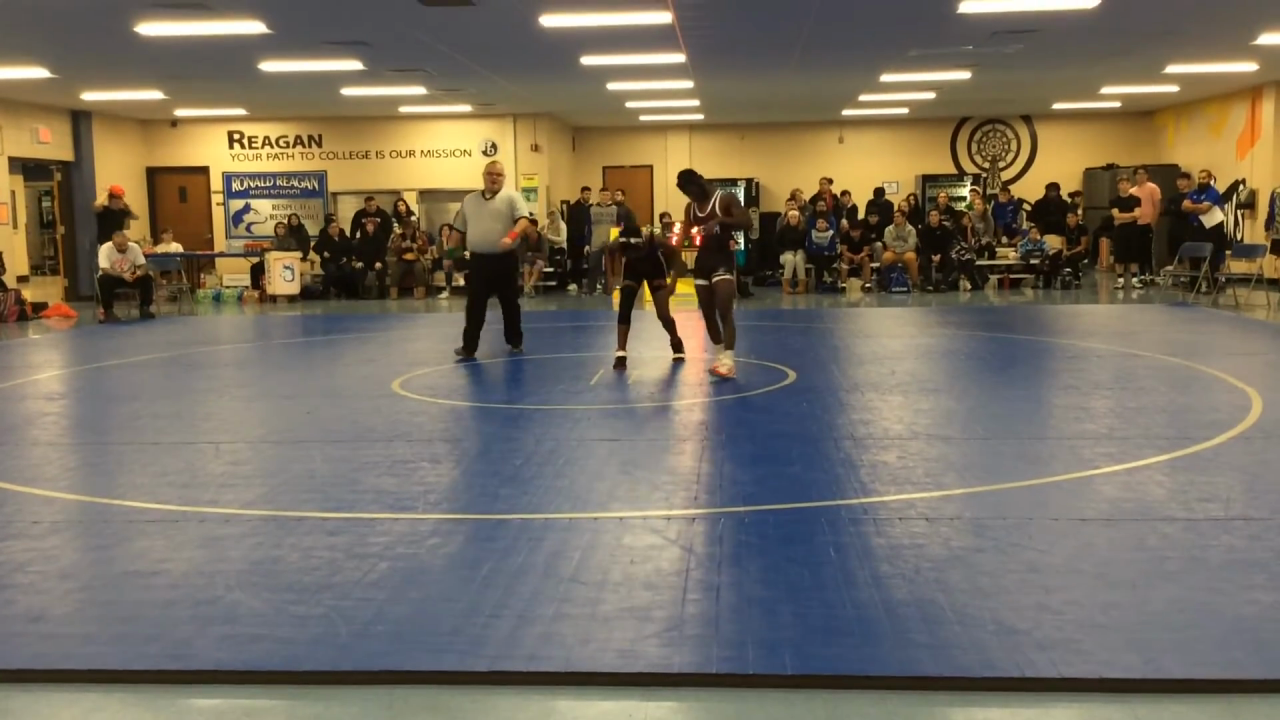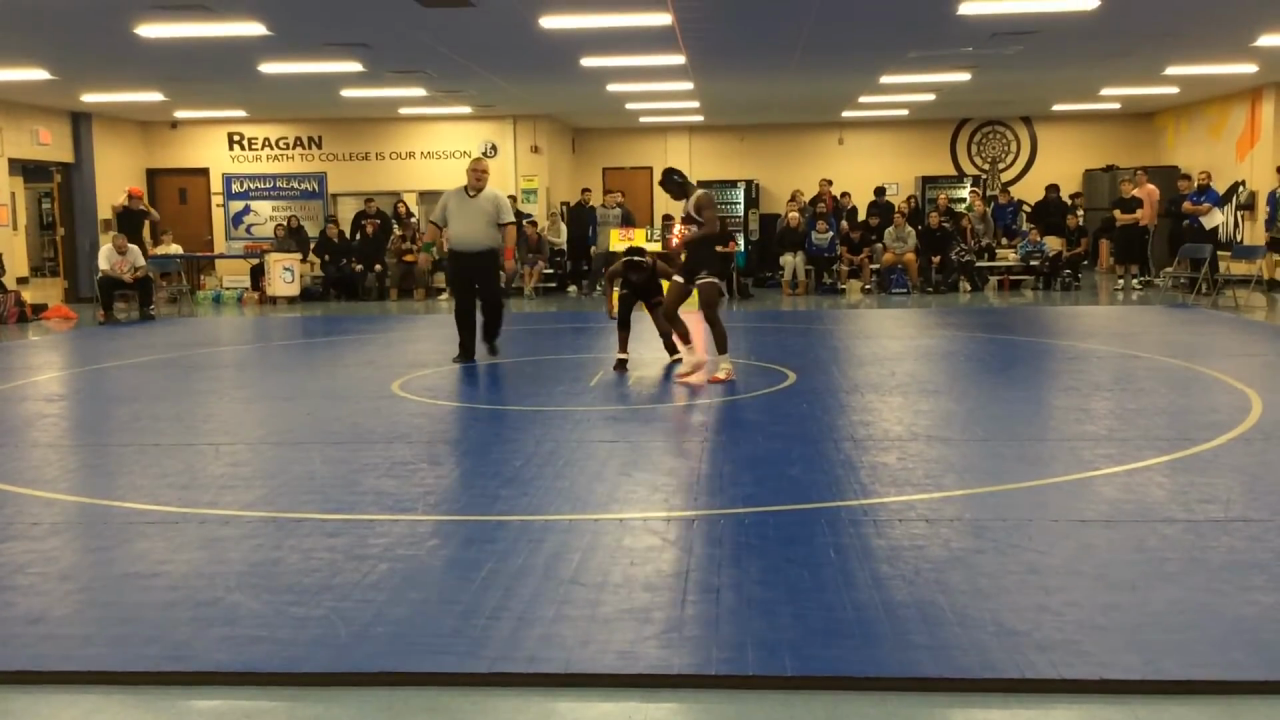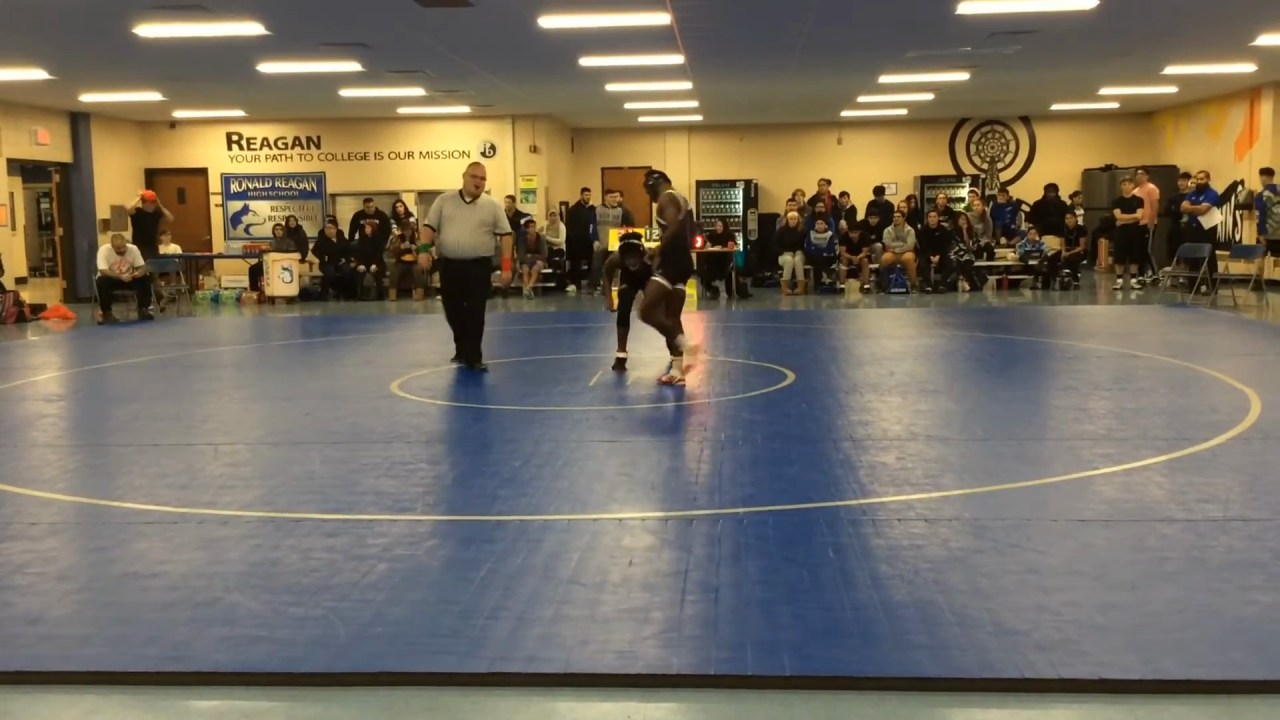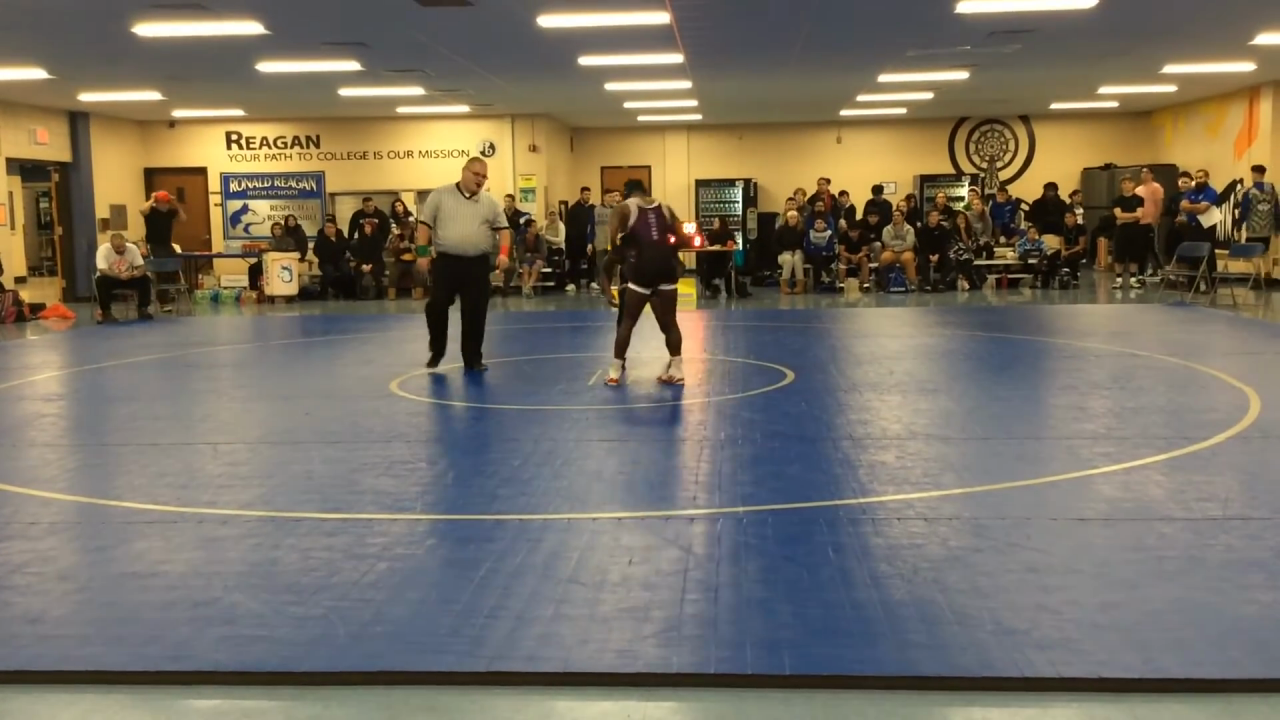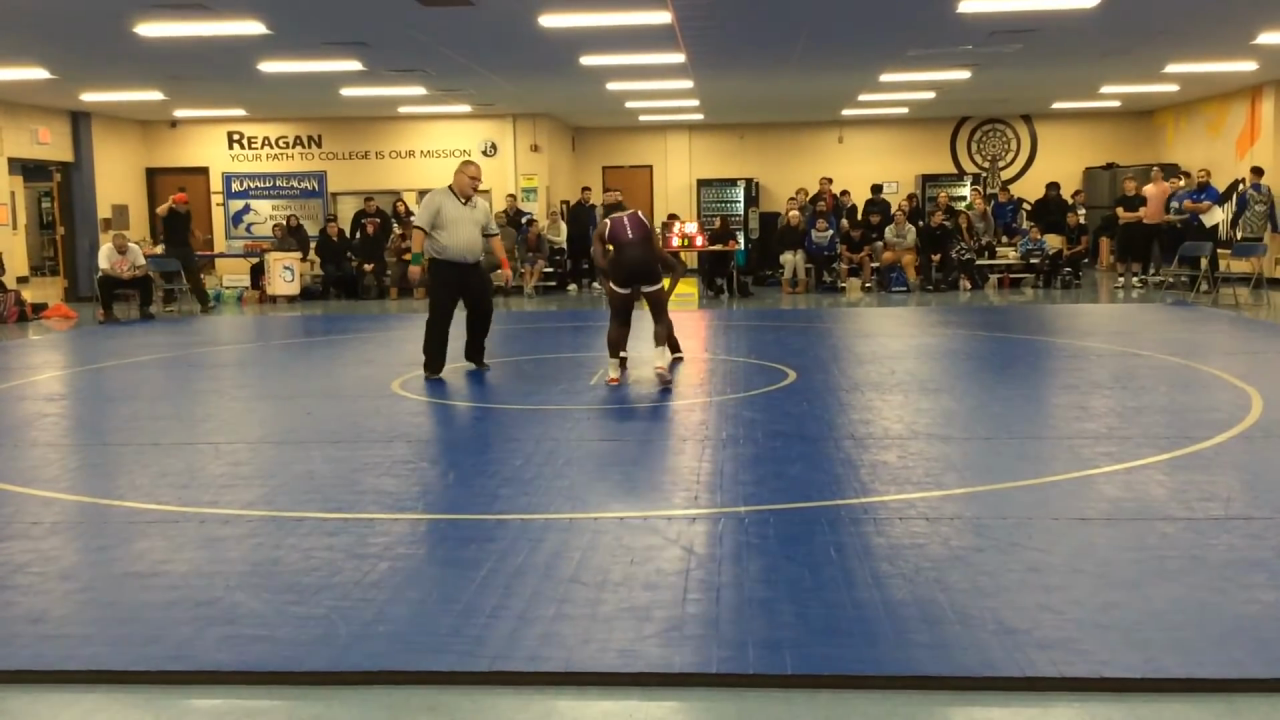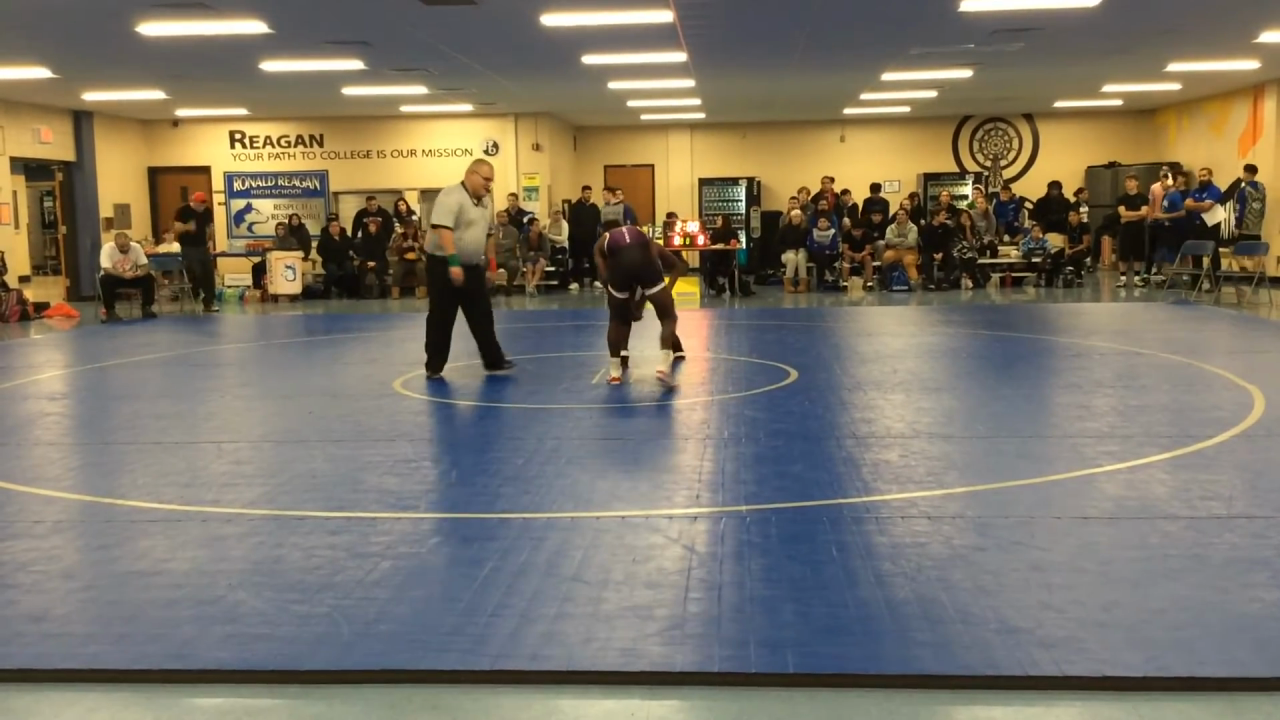
dt=0.3s
person 1, frame 1
left shoulder: (512, 197)
right shoulder: (469, 200)
left elbow: (523, 220)
right elbow: (458, 229)
left wrist: (511, 237)
left hip: (504, 259)
right hip: (478, 260)
left knee: (509, 302)
right knee: (475, 304)
left ankle: (515, 341)
right ankle: (468, 347)
person 1, frame 2
left shoulder: (496, 198)
right shoulder: (450, 197)
left elbow: (509, 226)
right elbow: (435, 223)
left hip: (487, 258)
right hip: (458, 258)
left knee: (492, 301)
right knee: (463, 306)
left ankle: (490, 338)
right ankle: (466, 351)
person 1, frame 3
left shoulder: (492, 206)
right shoulder: (444, 201)
left elbow: (505, 235)
right elbow: (430, 227)
left wrist: (506, 266)
left hip: (478, 266)
right hip: (449, 265)
left knee: (475, 312)
right knee: (453, 310)
left ankle: (472, 358)
right ankle: (462, 347)
person 1, frame 4
left shoulder: (490, 202)
right shoulder: (440, 195)
left elbow: (503, 229)
right elbow: (426, 224)
left wrist: (503, 253)
left hip: (477, 264)
right hip: (445, 262)
left knee: (475, 313)
right knee: (436, 307)
left ankle: (473, 359)
right ankle: (436, 351)
person 1, frame 5
left shoulder: (482, 206)
right shoulder: (436, 199)
left elbow: (492, 236)
right elbow: (420, 230)
left wrist: (504, 264)
right wrist: (416, 261)
left hip: (473, 268)
right hip: (444, 268)
left knee: (483, 311)
right knee: (439, 318)
left ankle: (475, 355)
right ankle: (433, 366)
person 1, frame 6
left shoulder: (486, 203)
right shoulder: (451, 197)
left elbow: (488, 236)
right elbow: (443, 229)
left wrist: (491, 267)
right wrist: (453, 263)
left hip: (472, 267)
right hip: (444, 266)
left knee: (482, 314)
right knee: (441, 318)
left ankle: (494, 360)
right ankle: (434, 366)
person 2, frame 1
left shoulder: (725, 199)
right shoulder: (691, 207)
left elbow: (747, 222)
right elbow: (688, 232)
left wrist: (721, 221)
left hip: (722, 260)
right hip: (702, 260)
left knee: (724, 311)
right knee: (708, 314)
left ankle: (728, 362)
right ankle: (720, 355)
person 2, frame 2
left shoulder: (703, 198)
right shoulder: (688, 203)
left elbow: (713, 229)
left wrist: (686, 239)
right wrist: (684, 242)
left hip: (707, 262)
right hip: (690, 261)
left knee: (711, 316)
right knee: (667, 310)
left ankle: (726, 367)
right ankle: (693, 357)
person 2, frame 3
left shoulder: (666, 198)
right shoulder: (682, 201)
left elbow: (673, 228)
right elbow: (689, 236)
left wrist: (659, 252)
left hip: (672, 262)
right hip: (684, 261)
left knee: (647, 312)
right knee: (671, 319)
left ankle: (684, 346)
right ankle: (677, 371)
person 2, frame 4
left shoulder: (623, 208)
right shoulder: (663, 207)
left elbow: (612, 239)
right elbow: (682, 239)
left wrist: (626, 252)
left hip: (644, 264)
right hip: (667, 262)
left knee: (628, 320)
right knee: (668, 320)
left ankle: (615, 373)
right ankle: (676, 371)
person 2, frame 5
left shoulder: (602, 226)
right shoulder: (641, 216)
left elbow: (600, 262)
right elbow: (656, 249)
left hip: (623, 261)
right hip: (647, 258)
left knee: (618, 319)
right knee: (660, 317)
left ankle: (614, 372)
right ankle: (661, 362)
person 2, frame 6
left shoulder: (601, 242)
right shoulder: (639, 232)
left elbow: (605, 275)
left wrist: (630, 303)
left hip: (621, 264)
right hip: (645, 261)
left knee: (617, 320)
right knee: (668, 316)
left ankle: (615, 373)
right ankle: (664, 367)
